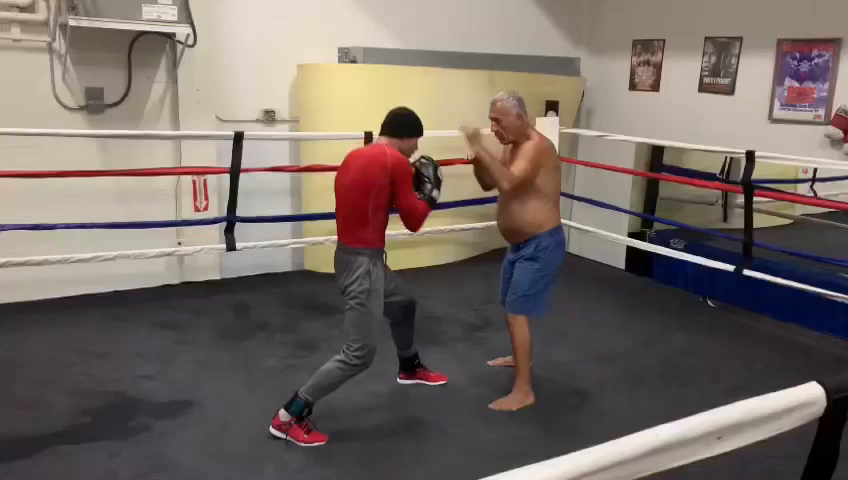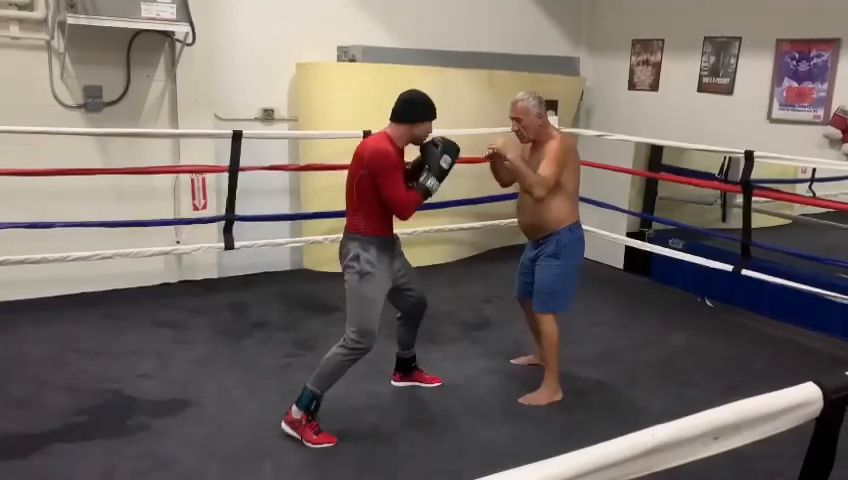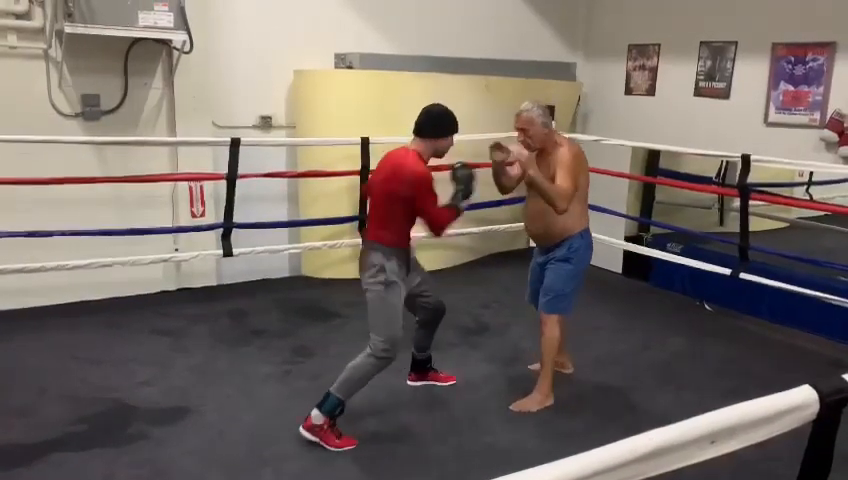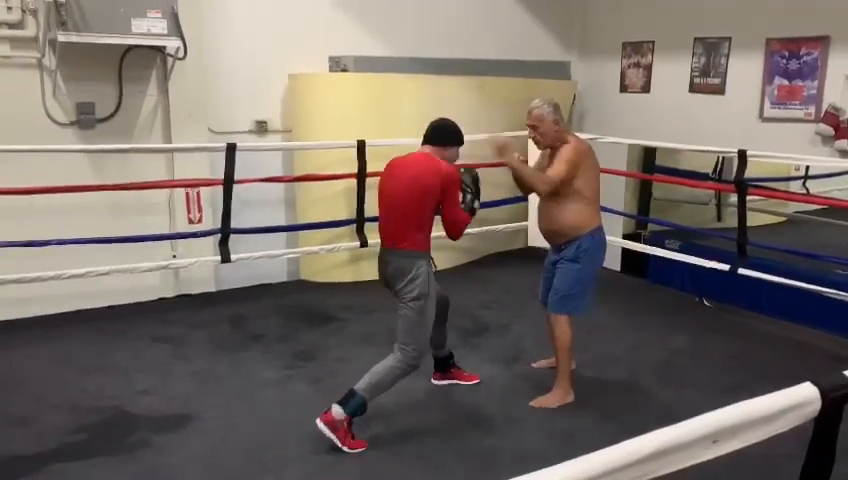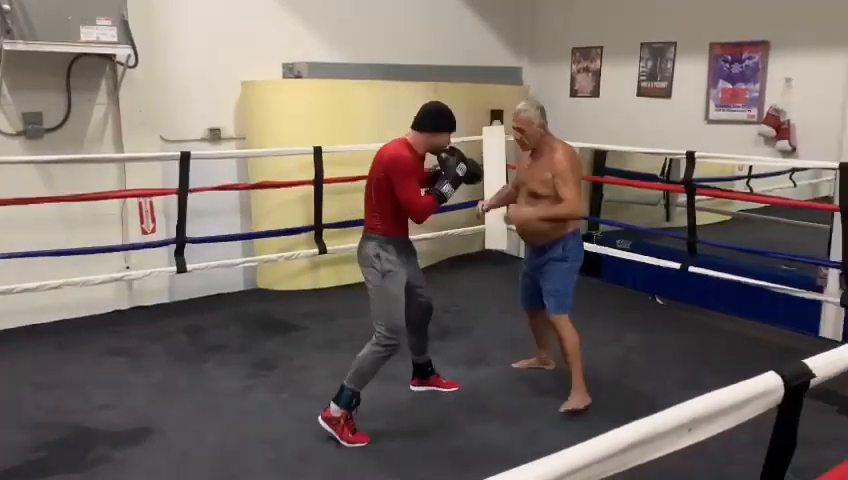
dt=1s
person 1, frame 1
left shoulder: (353, 158)
right shoulder: (397, 163)
right elbow: (413, 221)
right wrist: (431, 185)
left hip: (359, 256)
right hip: (362, 263)
left knee: (404, 305)
right knee: (359, 354)
left ankle: (410, 368)
right ankle: (289, 417)
person 1, frame 2
left shoulder: (390, 147)
right shoulder: (380, 151)
left elbow: (397, 185)
right elbow: (404, 208)
left wrist: (425, 162)
right wrist: (434, 171)
left hip: (385, 246)
right hip: (364, 251)
left knee: (415, 304)
right knee: (359, 339)
left ankle: (406, 370)
right ankle: (300, 414)
person 1, frame 3
left shoulder: (400, 158)
right shoulder: (416, 172)
right elbow: (438, 226)
right wrist: (461, 194)
left hip: (399, 255)
right hip: (383, 260)
left knee: (433, 308)
right knee: (384, 349)
left ankle: (421, 369)
right ankle: (320, 419)
person 1, frame 4
left shoulder: (394, 165)
right shoulder: (445, 172)
right elbow: (455, 230)
right wrist: (470, 194)
left hip: (390, 258)
right hip: (413, 263)
left knee: (438, 304)
right knee: (408, 356)
left ankle: (444, 368)
right ankle: (339, 415)
person 1, frame 5
left shoulder: (410, 154)
right shoulder: (398, 157)
right elbow: (418, 211)
left wrist: (440, 174)
right wrist: (449, 180)
left hip: (399, 245)
right hip: (381, 250)
left knee: (422, 308)
right knee: (389, 336)
left ankle: (423, 374)
right ankle: (337, 411)
person 2, frame 1
left shoulder: (535, 147)
right shoulder: (513, 147)
left elbow: (508, 182)
right elbow: (489, 184)
left wrist: (481, 148)
right wrist: (480, 163)
left hip: (542, 244)
right hip: (520, 243)
left knee: (517, 313)
right knee: (510, 304)
left ankle: (523, 391)
right ankle: (519, 357)
person 2, frame 2
left shoulder: (558, 145)
right shoulder: (528, 145)
left elbow: (539, 190)
right elbow: (506, 180)
left wrist: (513, 158)
right wrist: (497, 161)
left hip: (561, 241)
right hip: (537, 239)
left knee: (544, 311)
right knee: (525, 298)
left ankle: (551, 386)
right ankle: (542, 353)
person 2, frame 3
left shoulder: (566, 153)
right shoulder: (534, 151)
left elbow: (561, 203)
right elbow: (505, 188)
left wrist: (530, 170)
right wrist: (498, 165)
left hip: (571, 246)
right hip: (545, 245)
left knee: (550, 314)
right knee: (544, 306)
left ankle: (543, 392)
right ankle: (561, 360)
person 2, frame 4
left shoulder: (575, 152)
right shoulder: (552, 152)
left elbow: (542, 185)
right elbow: (534, 184)
left wrist: (511, 161)
right wrist: (518, 166)
left hip: (582, 246)
right hip: (562, 244)
left knee: (560, 313)
right knee: (549, 305)
left ankle: (563, 388)
right ankle: (561, 357)
person 2, frame 5
left shoulder: (560, 157)
right shoulder: (527, 154)
left elbow: (575, 208)
right elbow: (515, 188)
left wrist: (533, 214)
right wrist: (491, 203)
left hip: (560, 249)
right hip: (535, 248)
left knee: (558, 315)
right knee: (533, 306)
left ankle: (579, 389)
right ankle: (543, 356)
